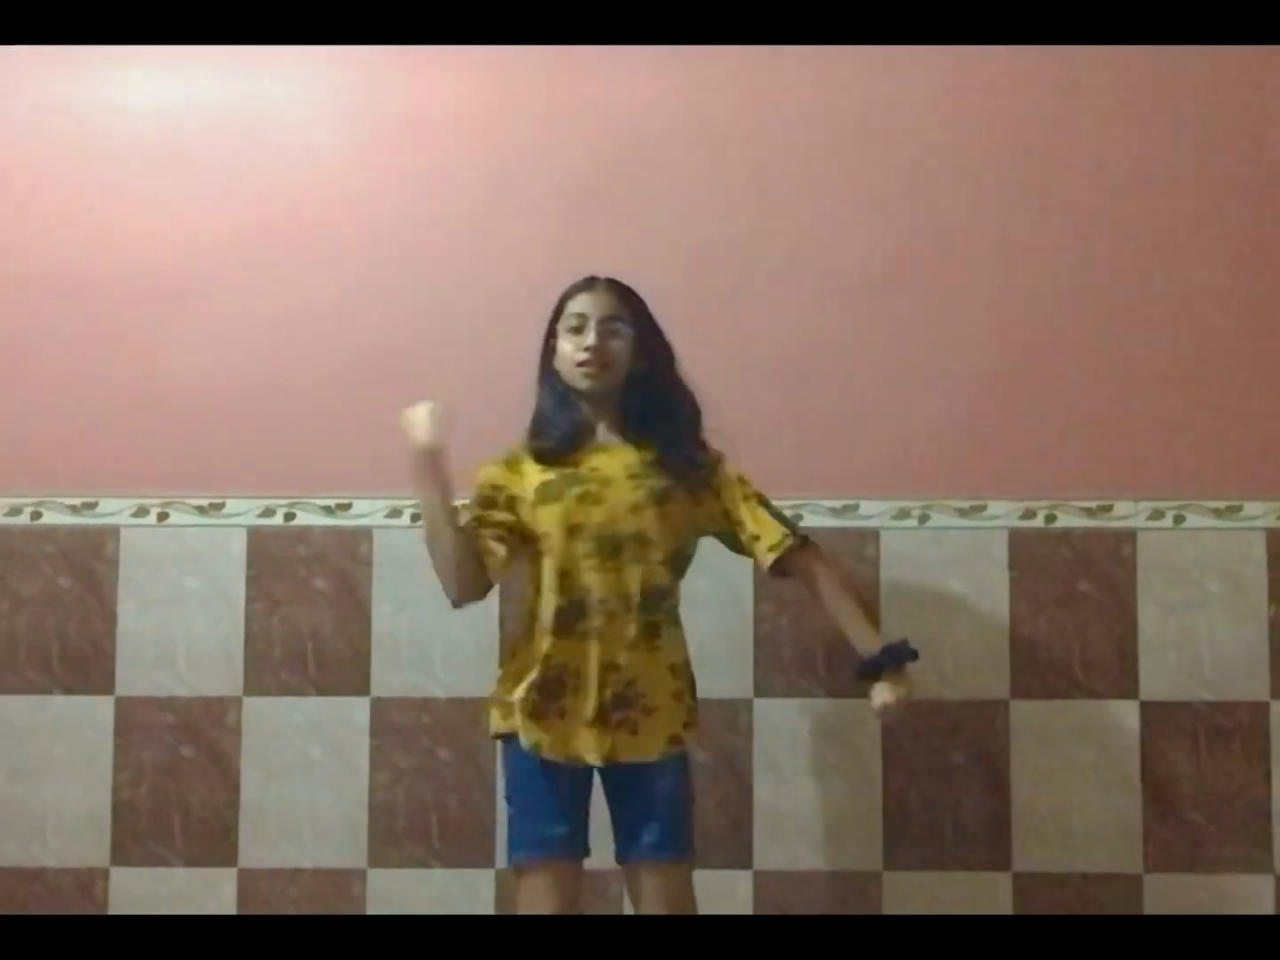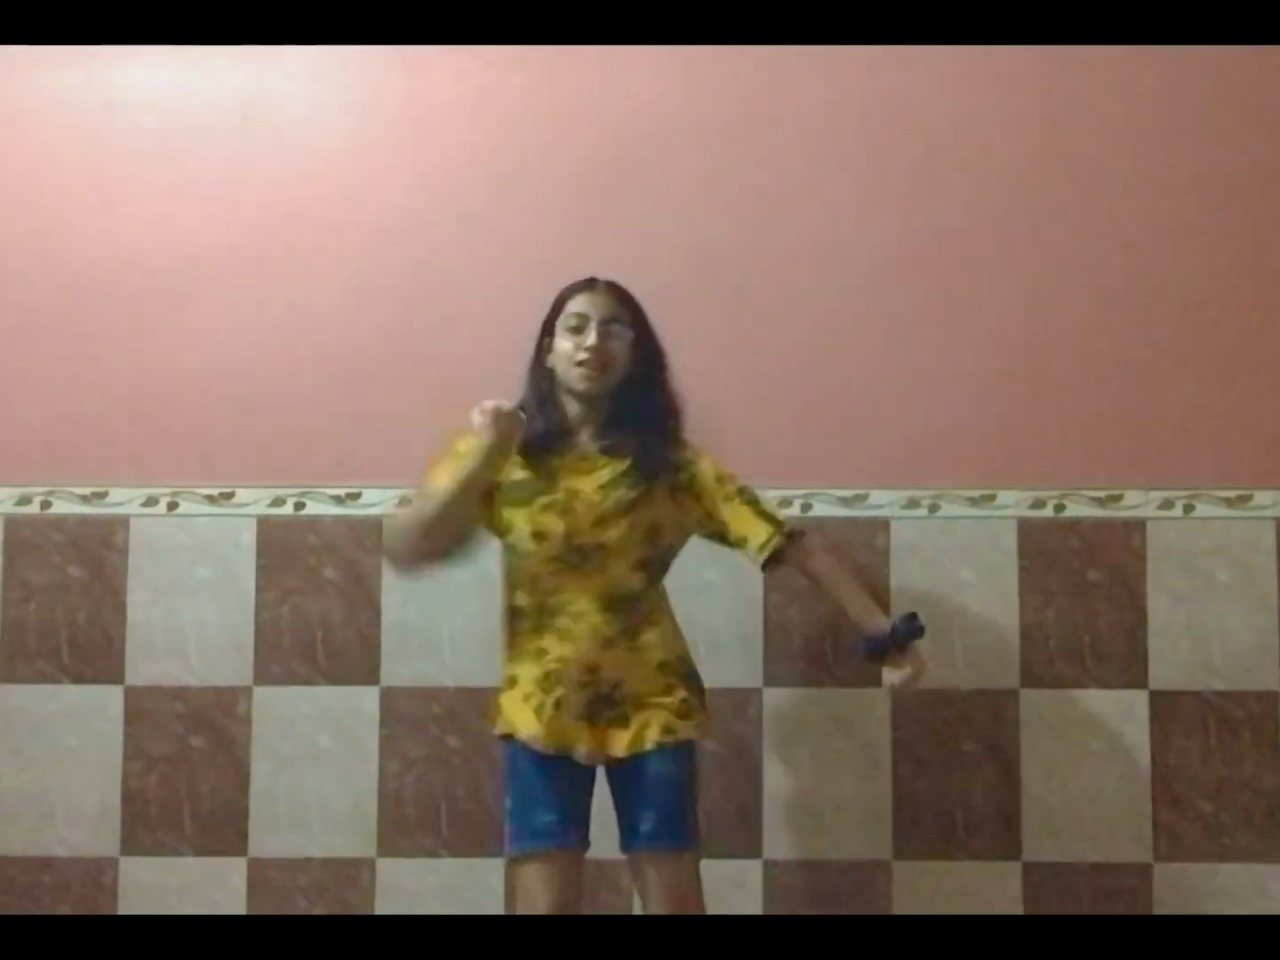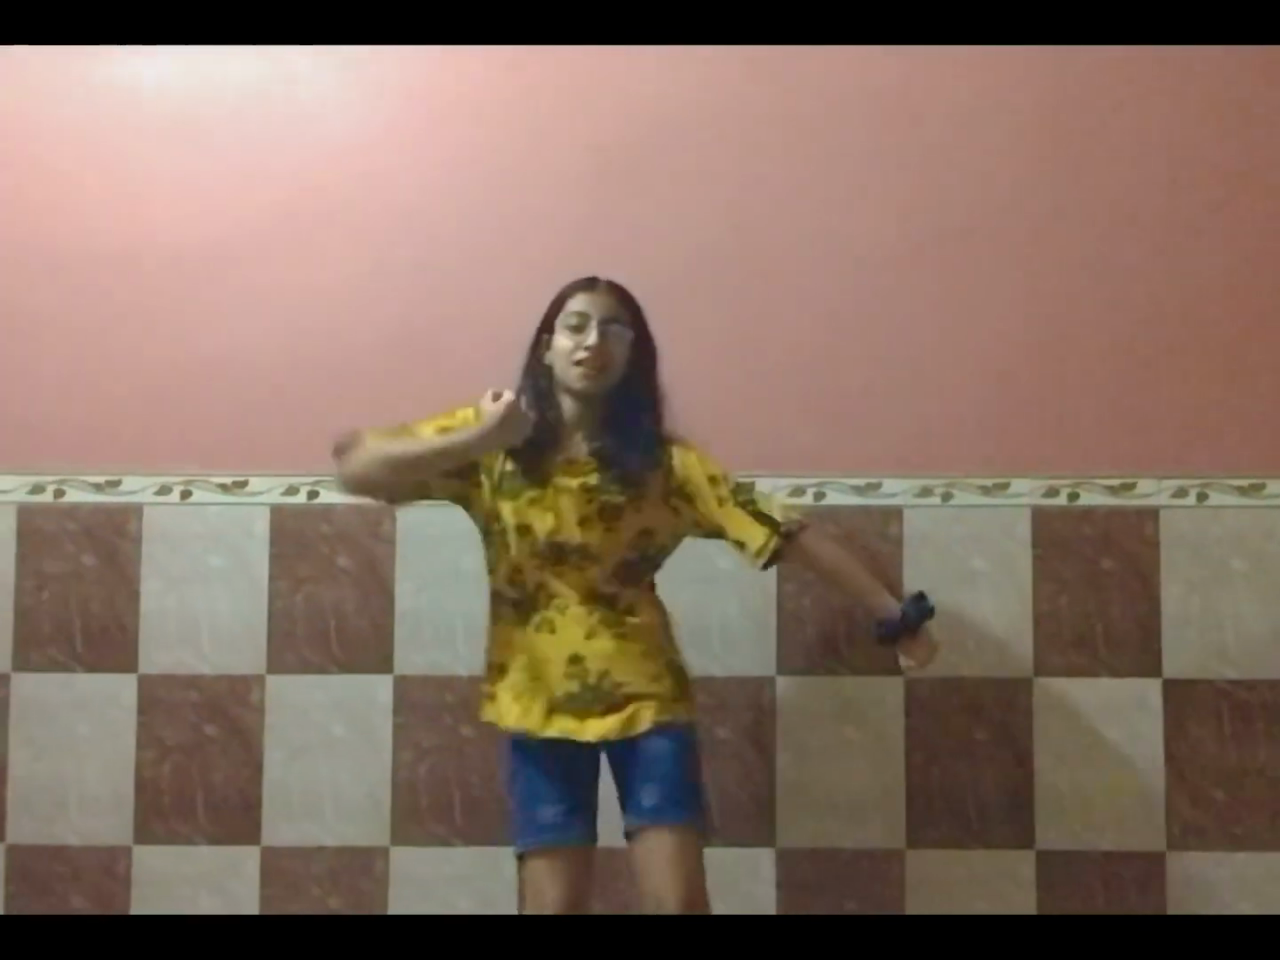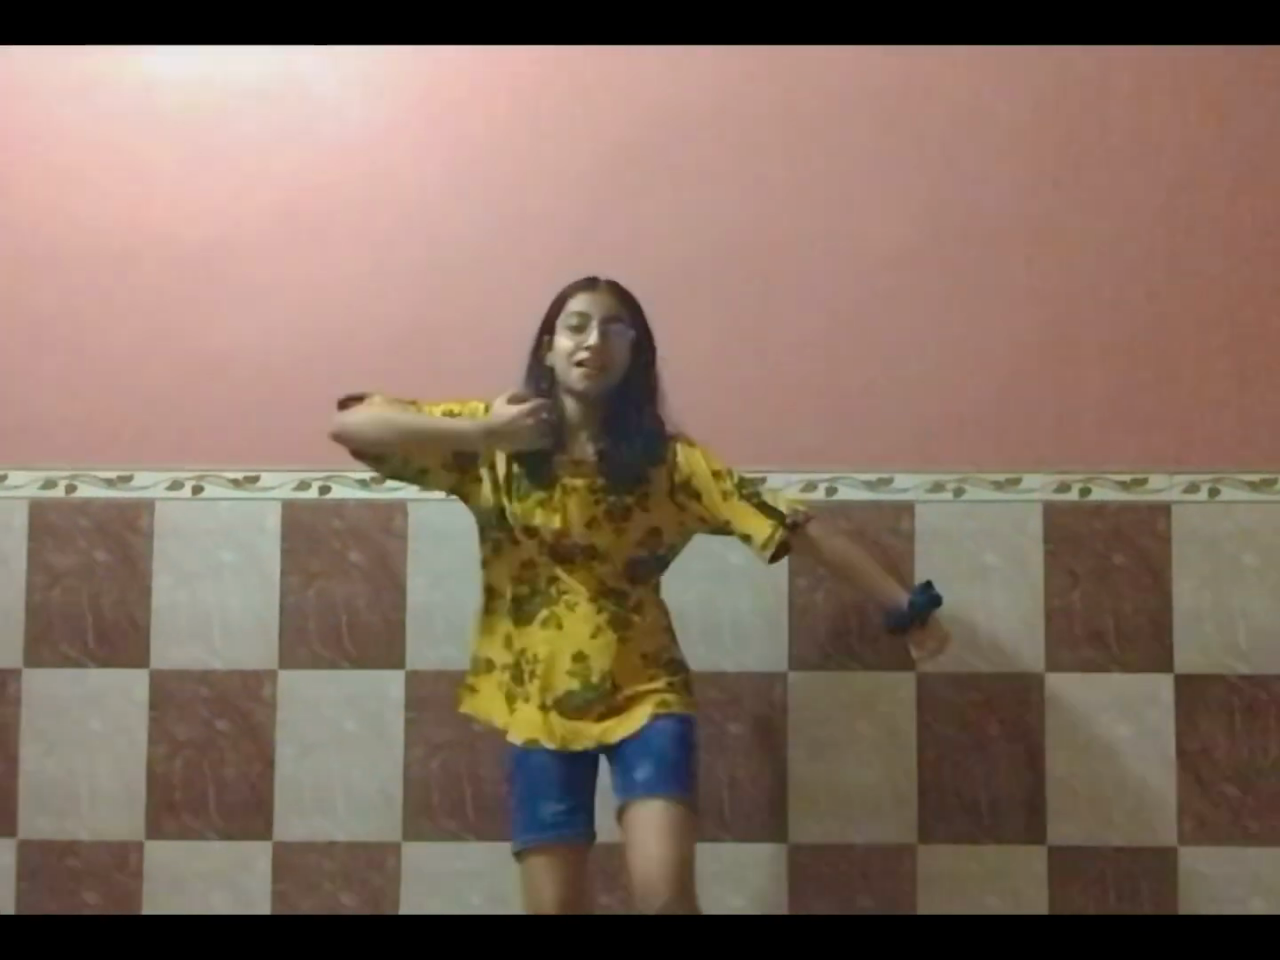
dt=0.1s
person 1, frame 1
left shoulder: (688, 464)
right shoulder: (517, 474)
left elbow: (796, 556)
right elbow: (463, 586)
right wrist: (427, 461)
left hip: (652, 715)
right hip: (545, 717)
left knee: (668, 910)
right knee: (545, 910)
person 1, frame 2
left shoulder: (671, 464)
right shoulder: (500, 454)
left elbow: (788, 541)
right elbow: (406, 548)
left wrist: (883, 635)
right wrist: (478, 464)
left hip: (652, 709)
right hip: (543, 710)
left knee: (673, 910)
right knee: (542, 910)
person 1, frame 3
left shoulder: (662, 464)
right shoulder: (488, 450)
left elbow: (788, 536)
right elbow: (353, 469)
left wrist: (895, 618)
right wrist: (471, 441)
left hip: (643, 700)
right hip: (532, 704)
left knee: (679, 903)
right knee: (552, 908)
person 1, frame 4
left shoulder: (667, 462)
right shoulder: (493, 444)
left elbow: (792, 527)
right elbow: (349, 425)
left wrist: (904, 607)
right wrist: (486, 428)
left hip: (645, 695)
right hip: (536, 701)
left knee: (665, 892)
right knee: (553, 907)
